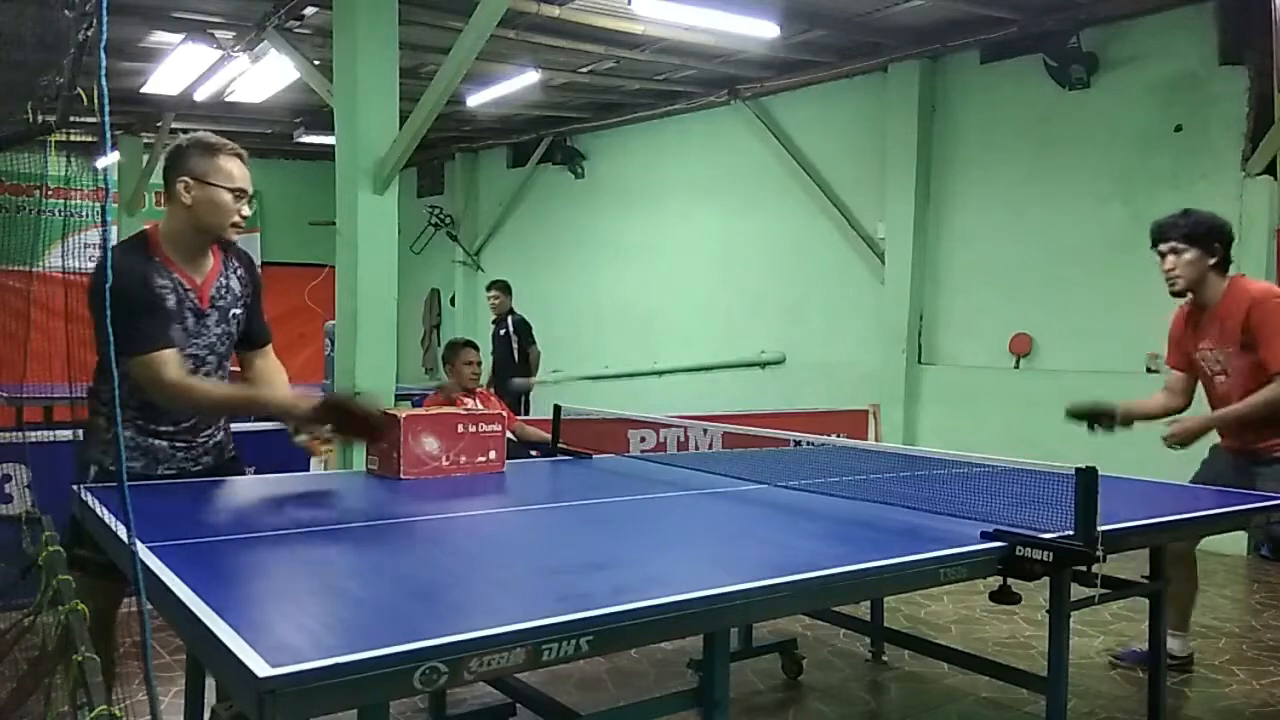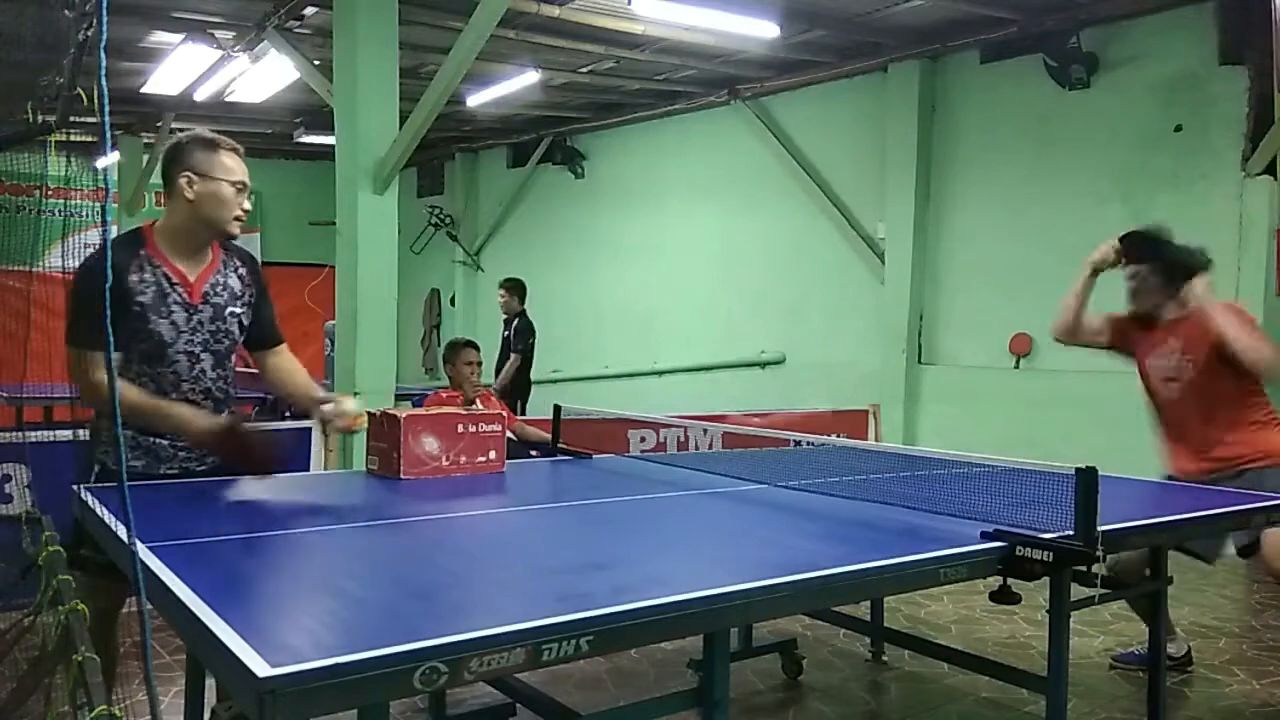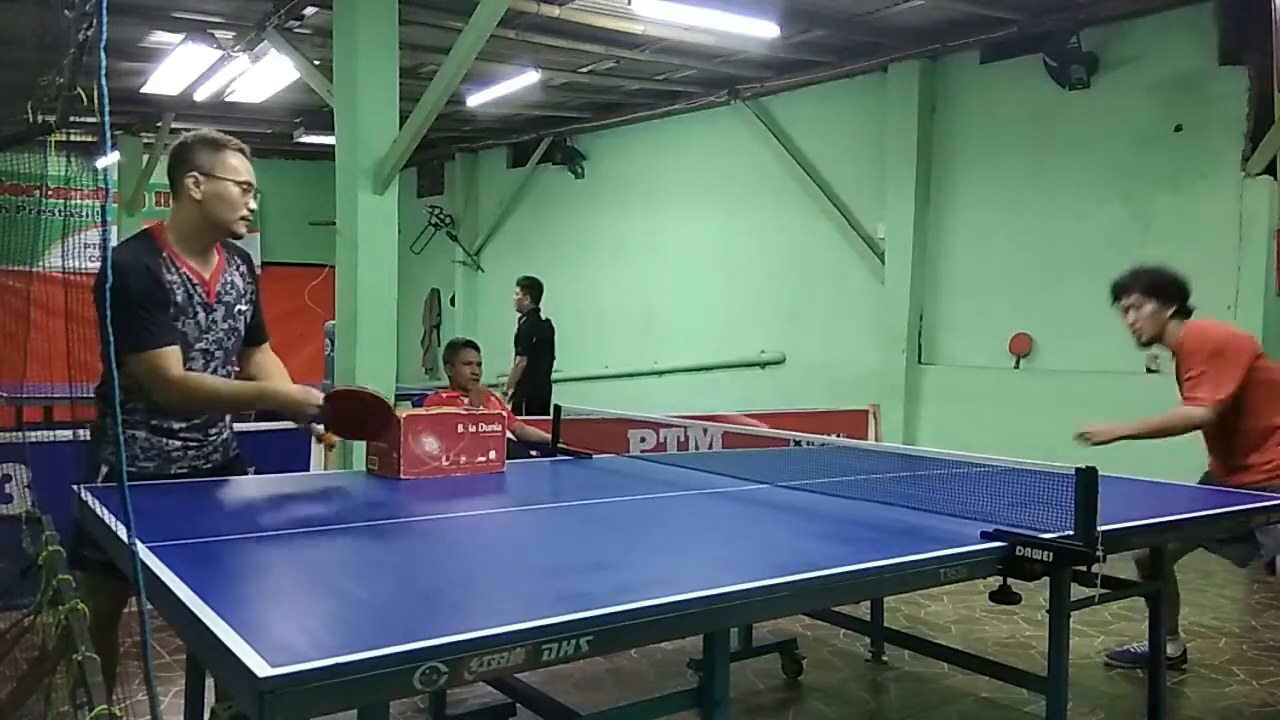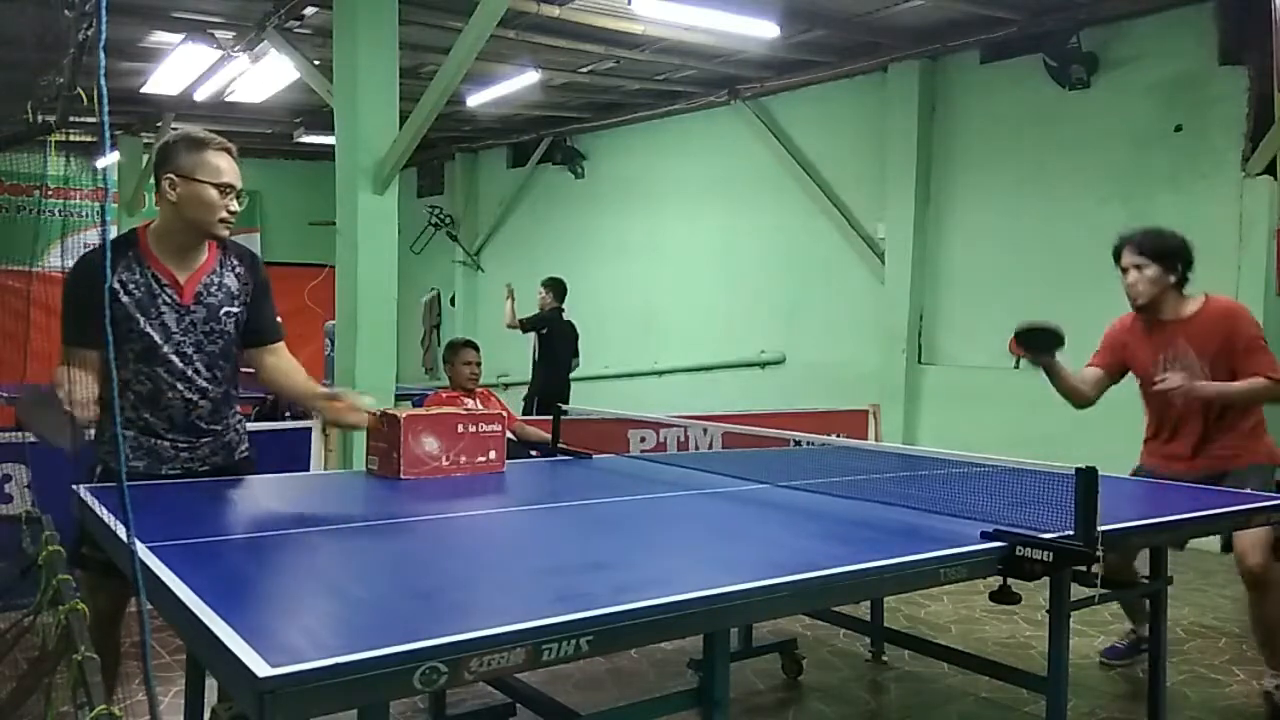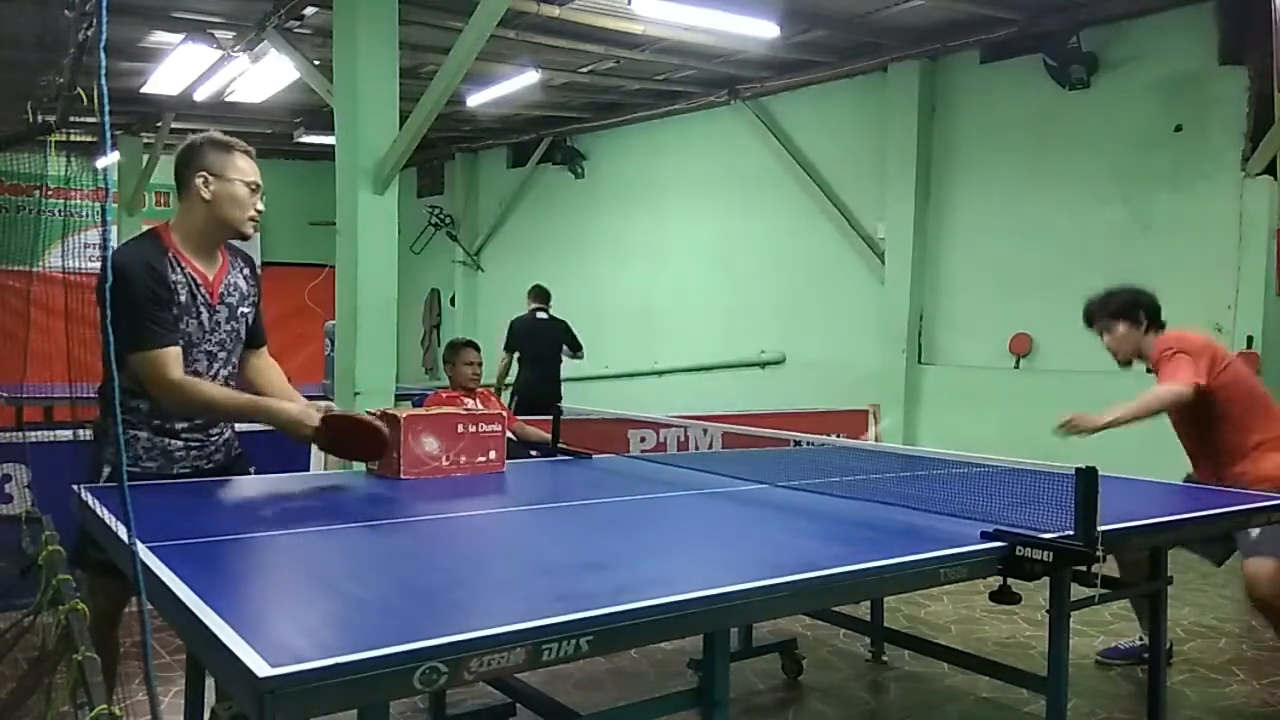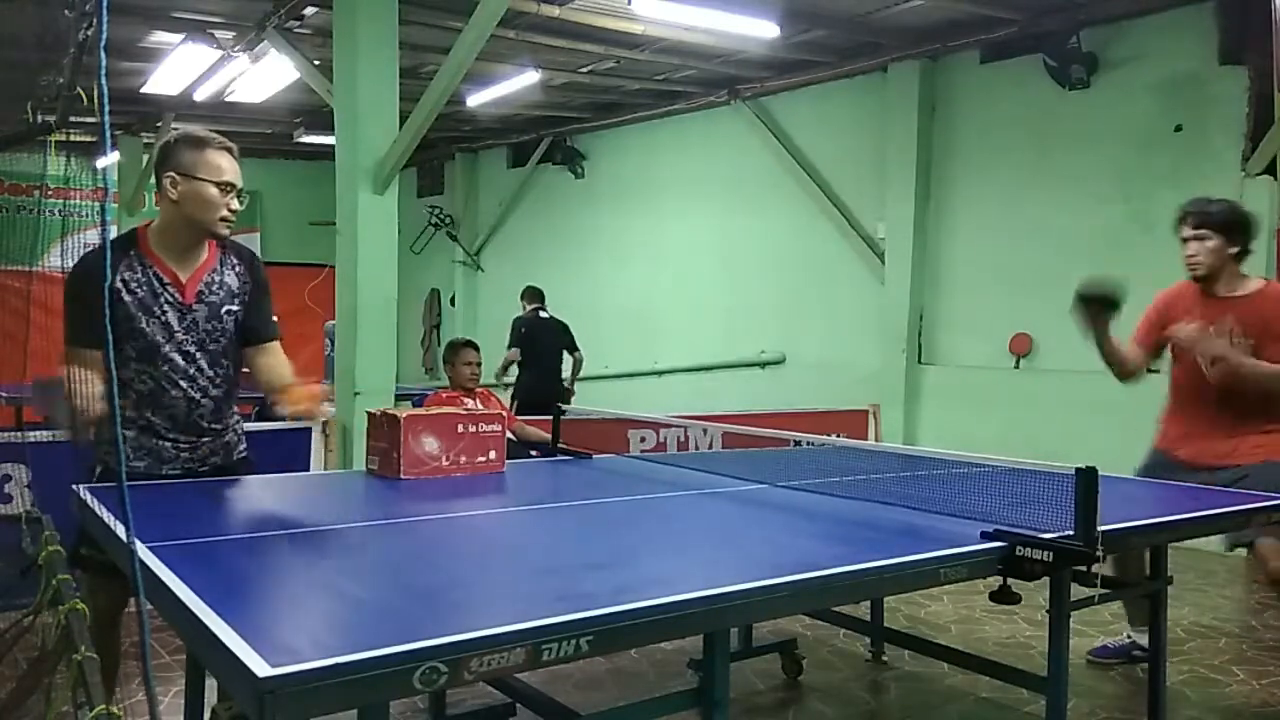
dt=0.7s
person 1, frame 1
left shoulder: (241, 268)
right shoulder: (125, 271)
left elbow: (260, 359)
right elbow: (168, 385)
left wrist: (298, 415)
right wrist: (280, 402)
left hip: (211, 463)
right hip: (126, 469)
right knee: (97, 607)
person 1, frame 2
left shoulder: (244, 270)
right shoulder: (111, 268)
left elbow: (273, 358)
right elbow: (93, 380)
left wrist: (322, 404)
right wrist: (182, 421)
left hip: (218, 468)
right hip: (131, 469)
right knee: (100, 605)
person 1, frame 3
left shoulder: (241, 267)
right shoulder: (133, 267)
left elbow: (256, 354)
right elbow: (167, 383)
left wrist: (308, 402)
right wrist: (279, 399)
left hip: (217, 460)
right hip: (136, 467)
right knee: (102, 605)
person 1, frame 4
left shoulder: (244, 267)
right shoulder: (101, 270)
left elbow: (269, 356)
right elbow: (80, 369)
left wrist: (320, 399)
right wrist: (78, 401)
left hip: (224, 463)
right hip: (135, 468)
right knee: (104, 606)
person 1, frame 5
left shoulder: (244, 270)
right shoulder: (136, 267)
right elbow: (167, 385)
left wrist: (302, 408)
right wrist: (273, 414)
left hip: (220, 462)
right hip: (140, 468)
right knee: (103, 606)
person 1, frame 6
left shoulder: (244, 267)
right shoulder: (102, 270)
left elbow: (263, 353)
right elbow: (86, 368)
left wrist: (290, 389)
right wrist: (87, 398)
left hip: (223, 463)
right hip: (135, 469)
right knee: (104, 606)
person 2, frame 1
right shoulder: (1186, 319)
right elbow: (1173, 396)
left wrist: (1206, 422)
right wrist: (1122, 411)
right hip: (1235, 451)
right knee: (1176, 536)
right ankle: (1176, 646)
person 2, frame 2
left shoulder: (1221, 315)
right shoulder: (1134, 329)
right elbow: (1064, 333)
left wrist: (1212, 310)
right wrist: (1091, 271)
right hip: (1189, 475)
right knee: (1122, 564)
right ankle: (1171, 647)
person 2, frame 3
left shoulder: (1206, 339)
right shoulder: (1190, 353)
left elbow: (1202, 414)
left wrist: (1117, 431)
right hip: (1233, 476)
right knee: (1153, 551)
right ankle: (1169, 645)
person 2, frame 4
left shoulder: (1228, 316)
right shoulder: (1126, 331)
right elbow: (1083, 394)
left wrist: (1198, 388)
right wrist: (1048, 363)
left hip: (1239, 459)
right hip: (1165, 466)
right knee: (1111, 553)
right ankle: (1143, 630)
person 2, frame 5
left shoulder: (1174, 348)
right shoulder: (1168, 356)
left elbow: (1178, 391)
left wrist: (1103, 419)
right hip: (1216, 477)
right ankle: (1152, 642)
person 2, frame 6
right shoulder: (1174, 301)
right elbow: (1128, 370)
left wrist: (1220, 351)
right wrist: (1100, 333)
right hip: (1180, 452)
right ankle: (1140, 637)
